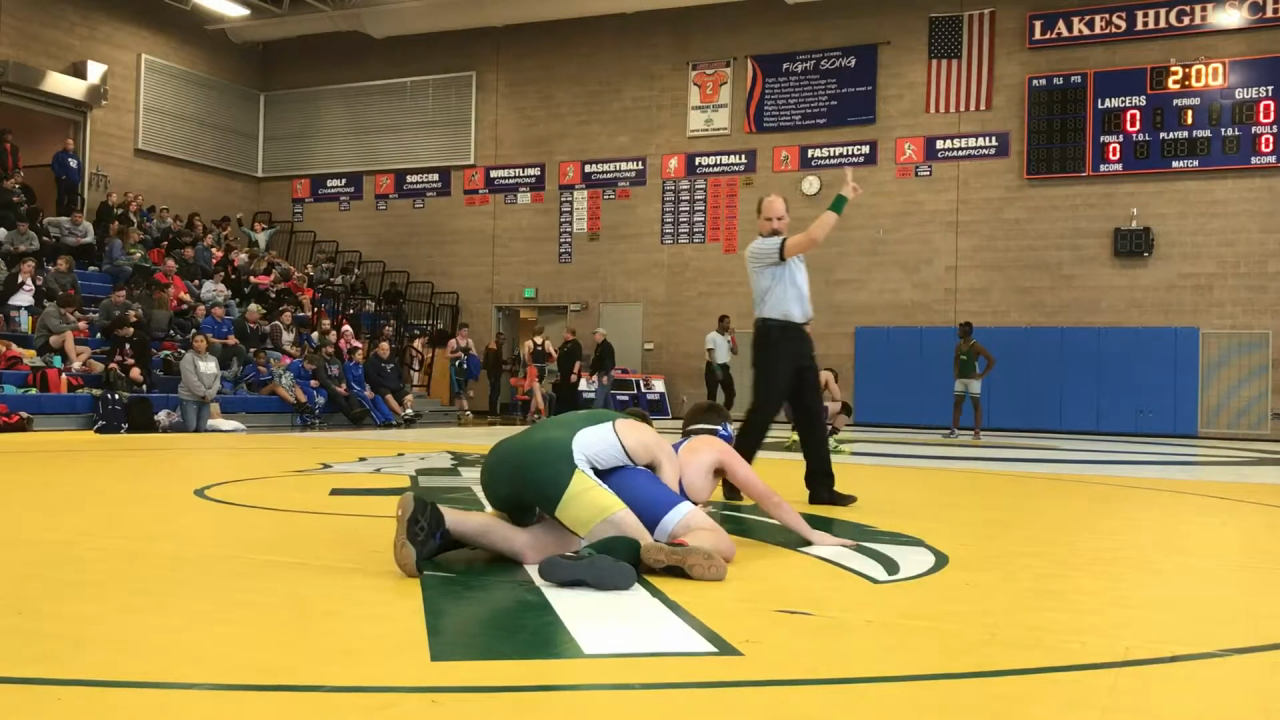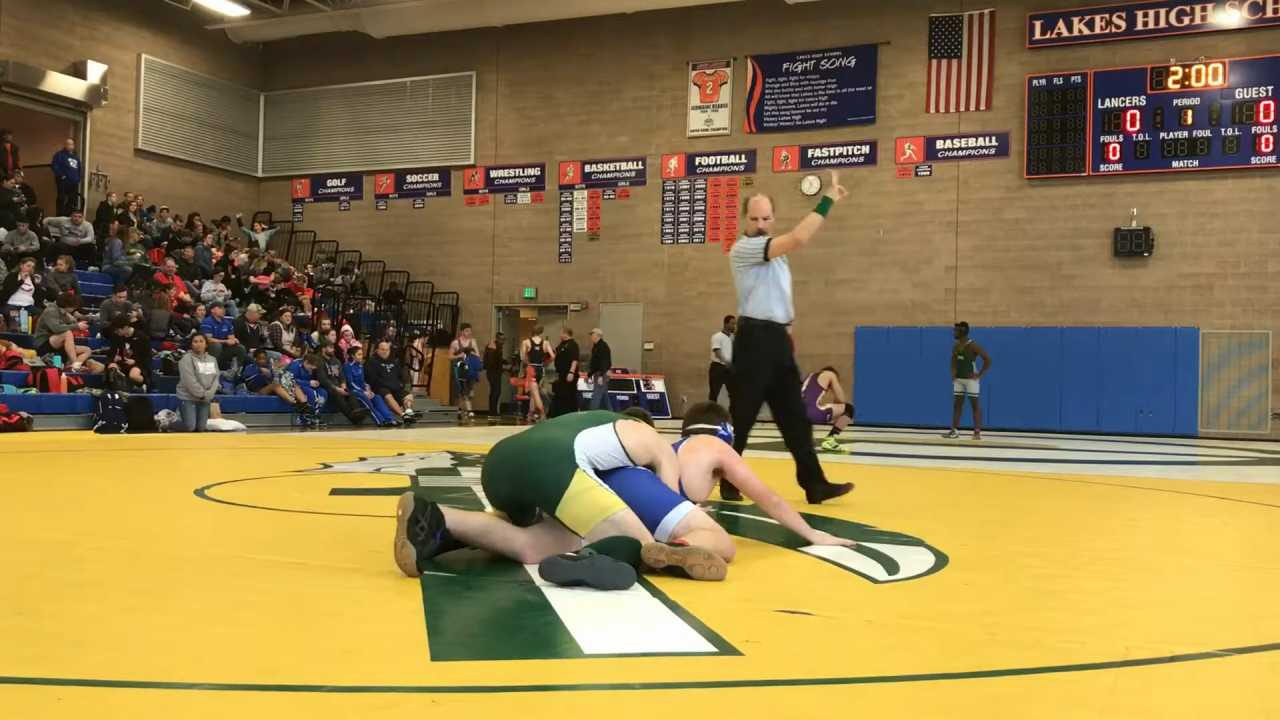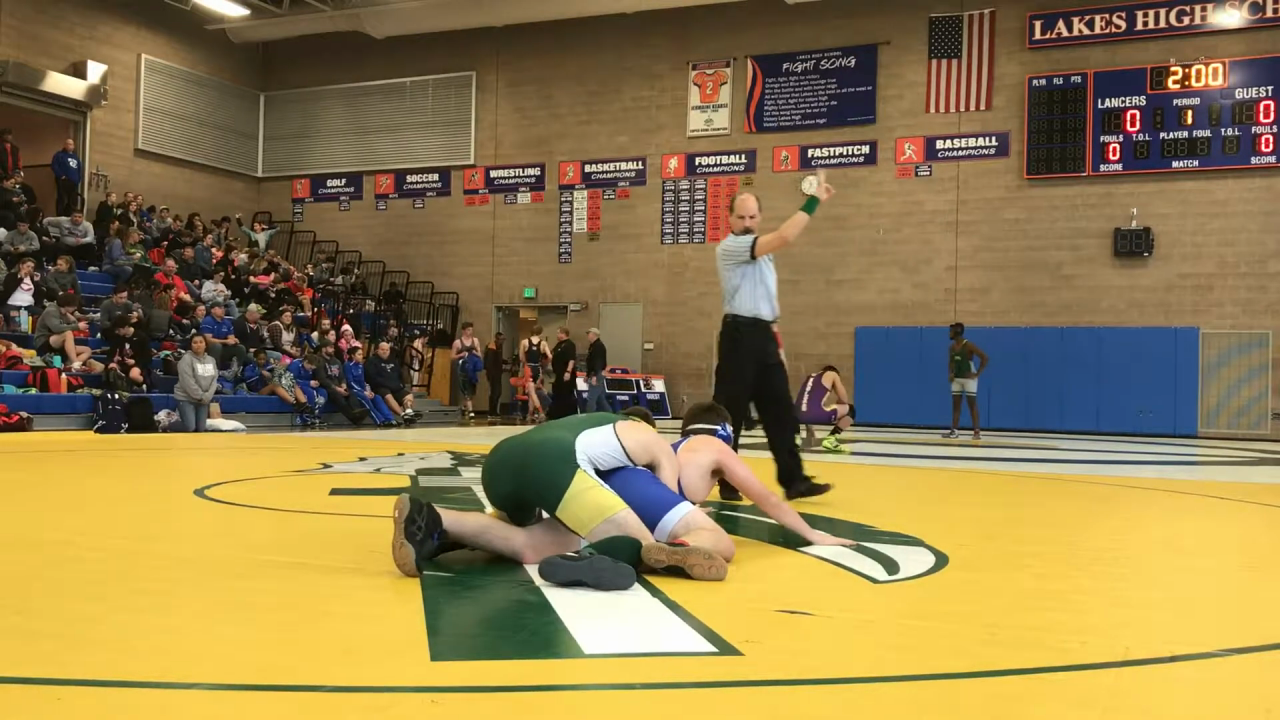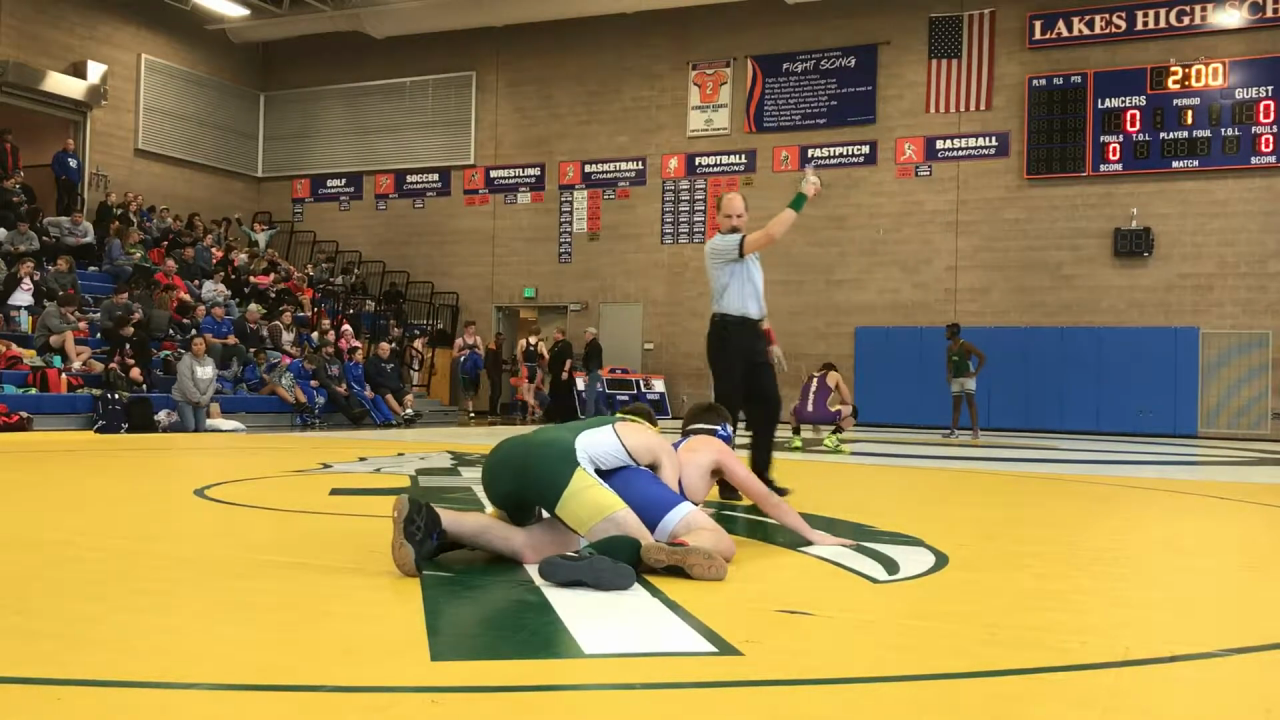
dt=0.1s
person 1, frame 1
left shoulder: (588, 419)
right shoulder: (656, 443)
left hip: (499, 459)
right hip: (552, 465)
right knee: (640, 551)
left ankle: (435, 522)
right ankle: (586, 559)
person 1, frame 2
left shoulder: (589, 420)
right shoulder: (656, 443)
left hip: (500, 459)
right hip: (553, 465)
right knee: (640, 551)
left ankle: (435, 523)
person 1, frame 3
left shoulder: (591, 422)
right shoulder: (655, 443)
left hip: (500, 458)
right hip: (553, 465)
right knee: (640, 551)
left ankle: (432, 523)
person 1, frame 4
left shoulder: (595, 426)
right shoulder: (657, 443)
left hip: (501, 457)
right hip: (555, 465)
right knee: (641, 550)
left ankle: (432, 523)
person 2, frame 1
left shoulder: (794, 253)
right shoulder: (758, 250)
right elbow: (813, 237)
left wrist: (807, 343)
right wrist: (842, 198)
left hip: (798, 338)
right hip: (773, 338)
left knee: (812, 416)
right knee: (762, 413)
left ankle: (821, 487)
right ankle: (733, 478)
person 2, frame 2
left shoulder: (776, 253)
right shoulder: (744, 249)
right elbow: (798, 238)
left wrist: (789, 343)
right wrist: (828, 200)
left hip: (777, 339)
right hip: (753, 338)
left knee: (795, 414)
right knee: (743, 413)
left ankle: (814, 483)
right ankle: (729, 482)
person 2, frame 3
left shoulder: (762, 251)
right shoulder: (730, 248)
right elbow: (785, 236)
left wrist: (775, 342)
right wrist: (815, 199)
left hip: (763, 336)
right hip: (739, 335)
left knee: (781, 411)
right knee: (734, 411)
left ankle: (794, 480)
right ankle: (726, 481)
person 2, frame 4
left shoulder: (748, 251)
right shoulder: (717, 247)
right elbow: (771, 234)
left wrist: (770, 340)
right wrist: (802, 195)
left hip: (751, 334)
right hip: (727, 334)
left knee: (767, 406)
right knee: (728, 409)
left ankle: (759, 475)
right ankle: (727, 480)
person 3, frame 1
left shoulder: (674, 450)
right shoulder: (718, 448)
right elbow: (770, 500)
right wrist: (813, 535)
left hip: (607, 481)
right hip: (638, 487)
right knee: (721, 546)
right ankle: (668, 553)
person 3, frame 2
left shoulder: (675, 450)
right shoulder: (717, 448)
right elbow: (769, 500)
right wrist: (812, 535)
right hip: (637, 488)
right knee: (722, 546)
person 3, frame 3
left shoulder: (674, 450)
right shoulder: (716, 448)
right elbow: (768, 500)
right wrist: (812, 534)
right hip: (637, 488)
right knee: (721, 546)
person 3, frame 4
left shoulder: (674, 451)
right shoulder: (716, 448)
right elbow: (768, 500)
right wrist: (812, 535)
right hip: (637, 488)
right knee: (722, 546)
